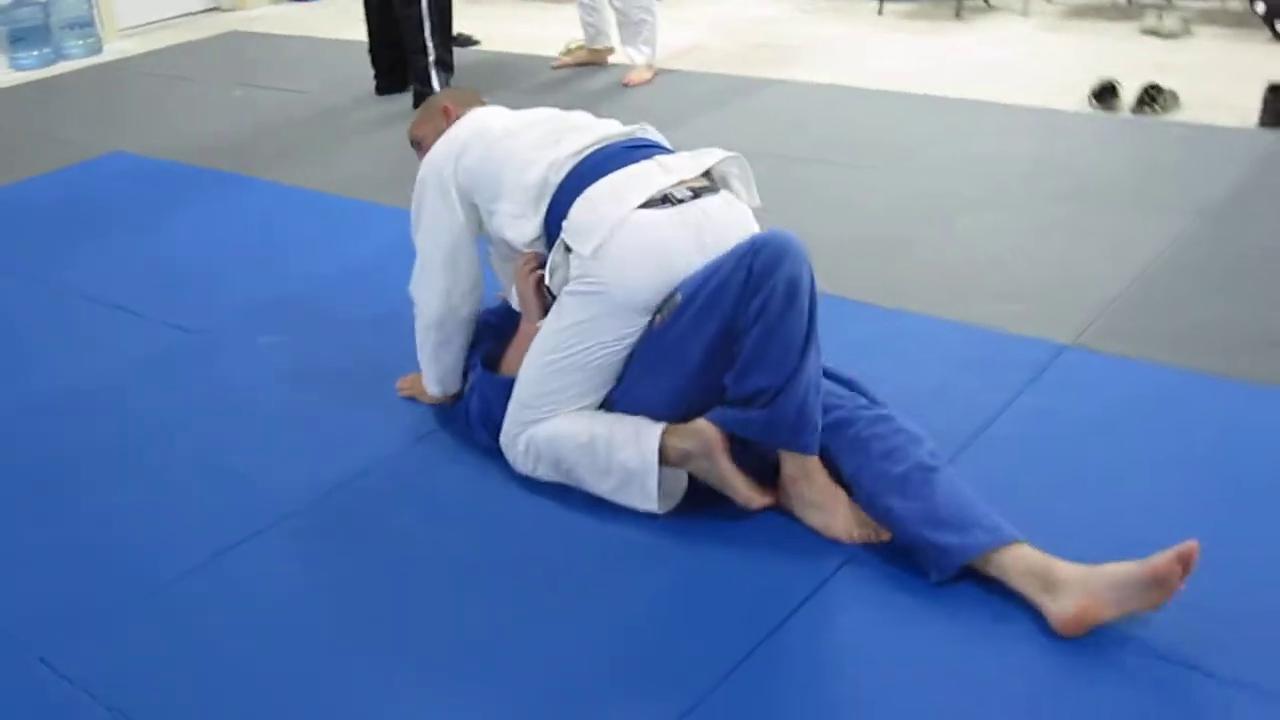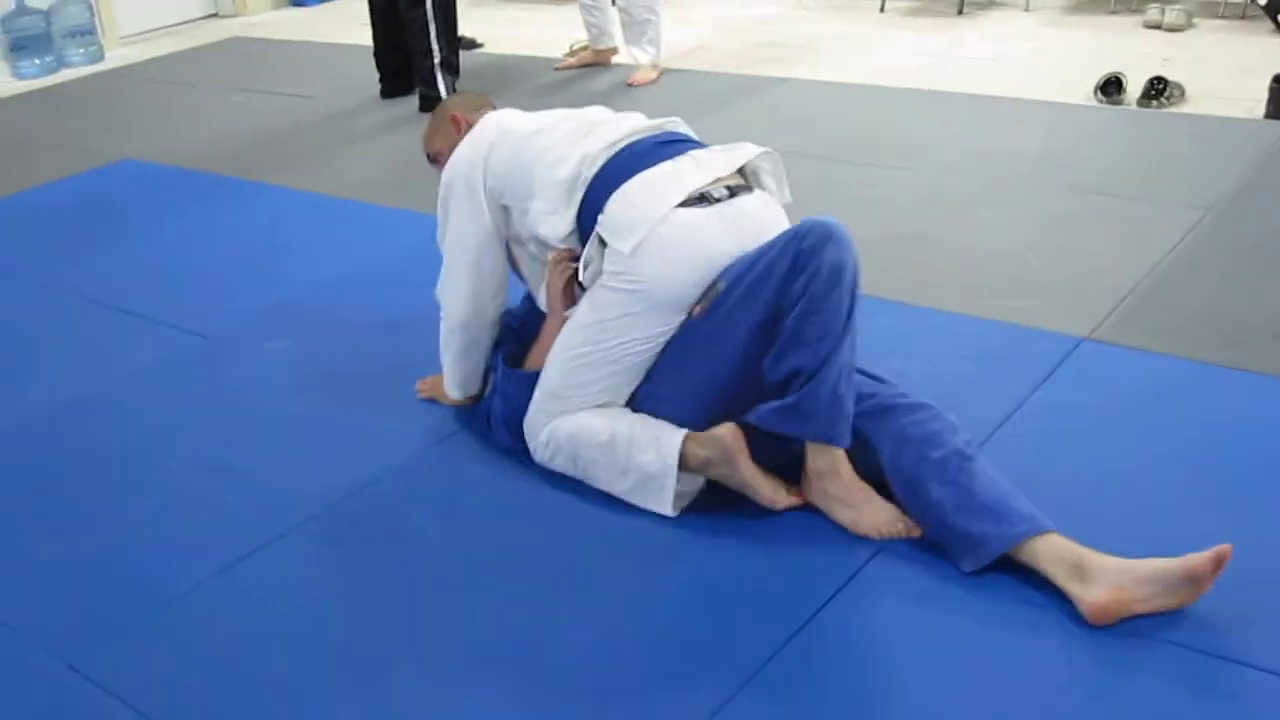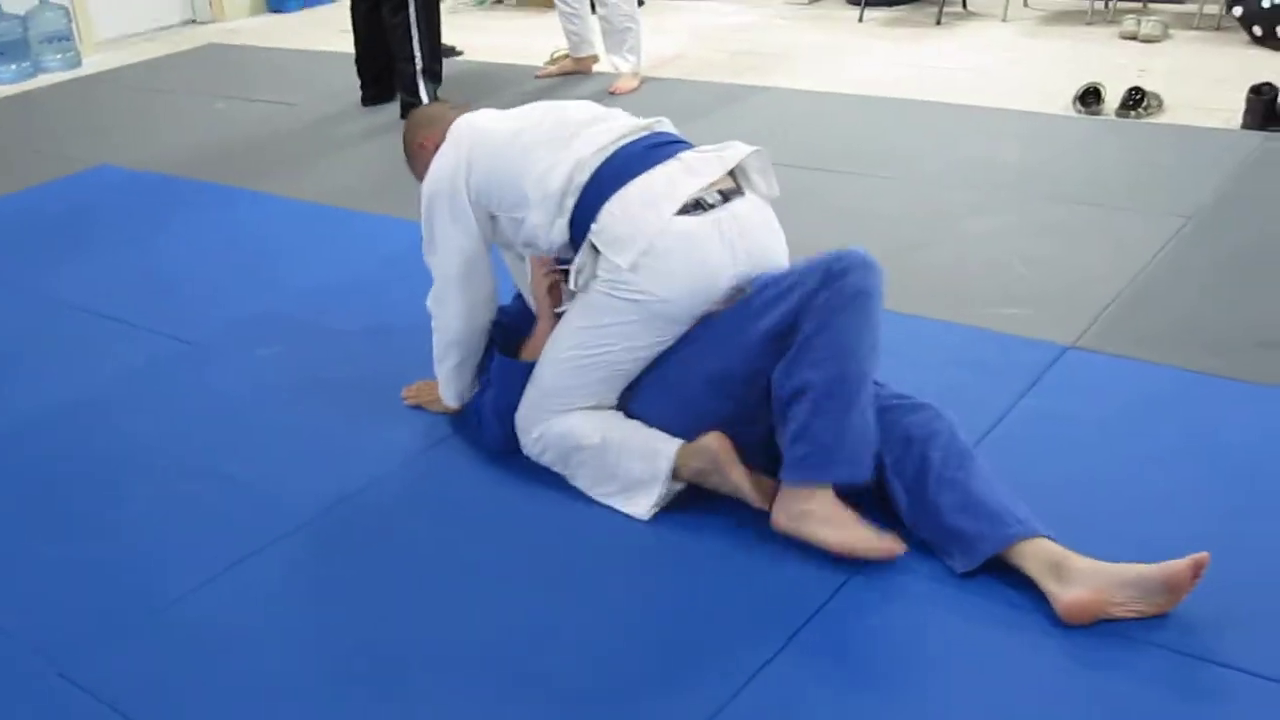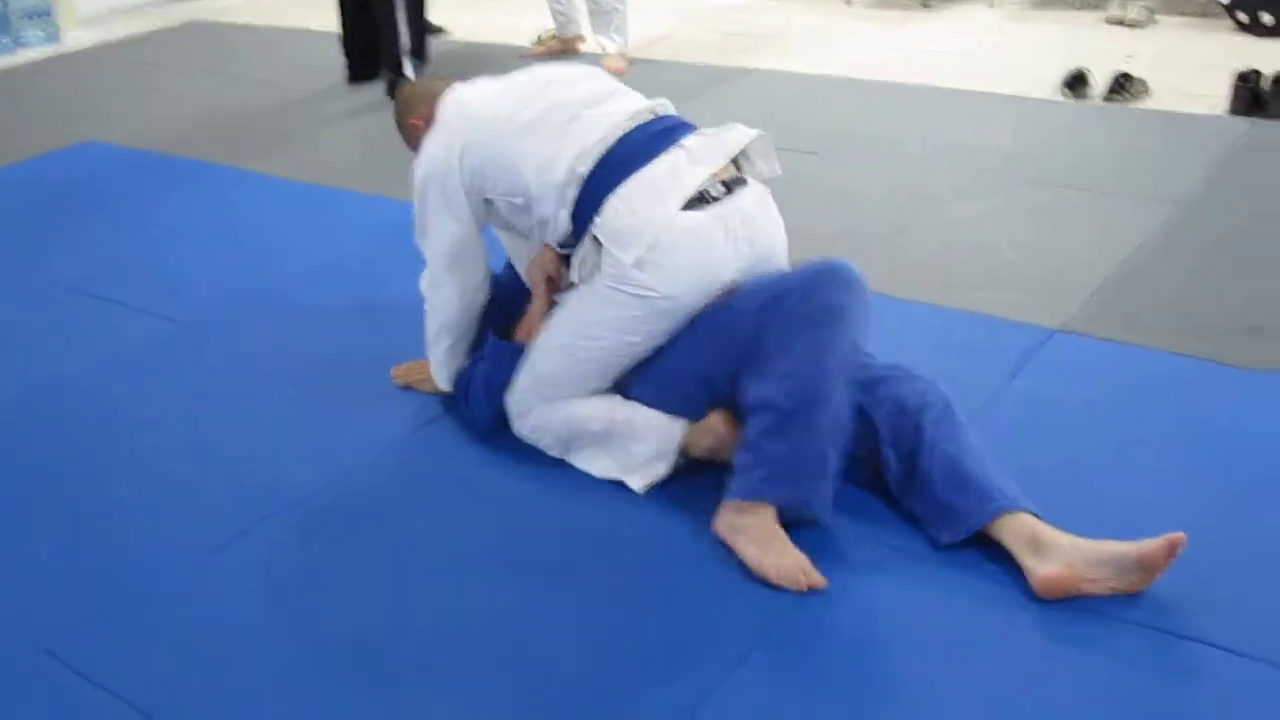
dt=0.2s
person 1, frame 1
right shoulder: (499, 329)
right elbow: (495, 423)
right wrist: (532, 313)
left hip: (728, 385)
right hip: (641, 393)
left knee: (866, 431)
right knee: (775, 256)
left ankle: (1051, 580)
right ankle: (797, 474)
person 1, frame 2
right shoulder: (526, 328)
right elbow: (511, 423)
right wrist: (558, 313)
left hip: (751, 388)
right hip: (673, 397)
left knee: (904, 423)
right knee: (818, 243)
left ankle: (1083, 570)
person 1, frame 3
right shoulder: (516, 330)
right elbow: (496, 427)
right wrist: (545, 315)
left hip: (738, 401)
right hip: (663, 400)
left knee: (909, 426)
right knee: (848, 275)
left ankle: (1064, 572)
right ankle: (807, 493)
person 1, frame 4
right shoulder: (514, 301)
right elbow: (485, 406)
right wrist: (541, 300)
left hip: (727, 376)
right hip: (649, 381)
left knee: (900, 397)
right knee: (830, 288)
left ankle: (1043, 547)
right ankle: (752, 509)
person 2, frame 1
left shoulder: (448, 156)
right shoulder: (548, 122)
left elbow: (446, 294)
left wrist: (440, 382)
left hip: (627, 243)
left knee: (530, 438)
left ankle: (685, 445)
person 2, frame 2
left shoulder: (470, 158)
right shoulder: (568, 123)
left elbow: (470, 297)
left wrist: (461, 384)
left hip: (664, 241)
left knee: (552, 430)
left ankle: (704, 451)
person 2, frame 3
left shoulder: (450, 166)
right shoulder: (551, 115)
left elbow: (459, 304)
left wrist: (453, 390)
left hip: (661, 248)
right hip: (743, 210)
left knee: (544, 428)
left ankle: (704, 464)
person 2, frame 4
left shoulder: (442, 150)
right shoulder: (556, 75)
left elbow: (455, 284)
left wrist: (446, 372)
left hip: (664, 245)
left knee: (537, 411)
